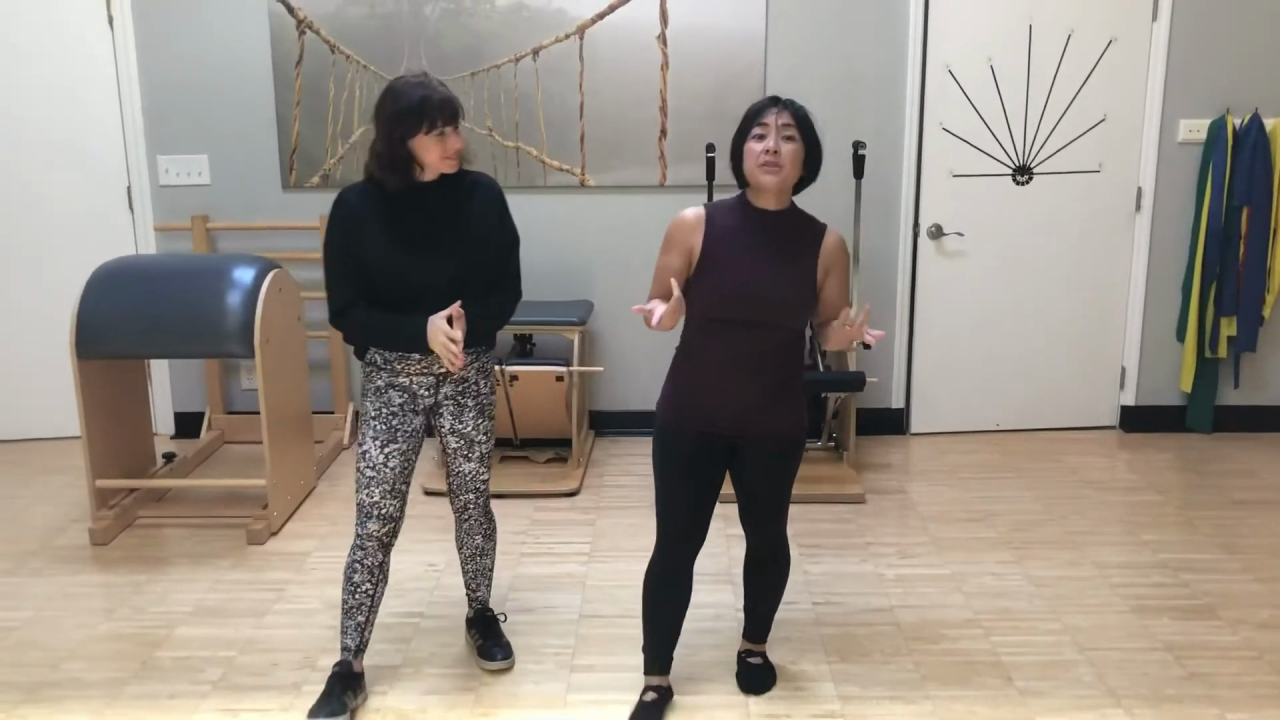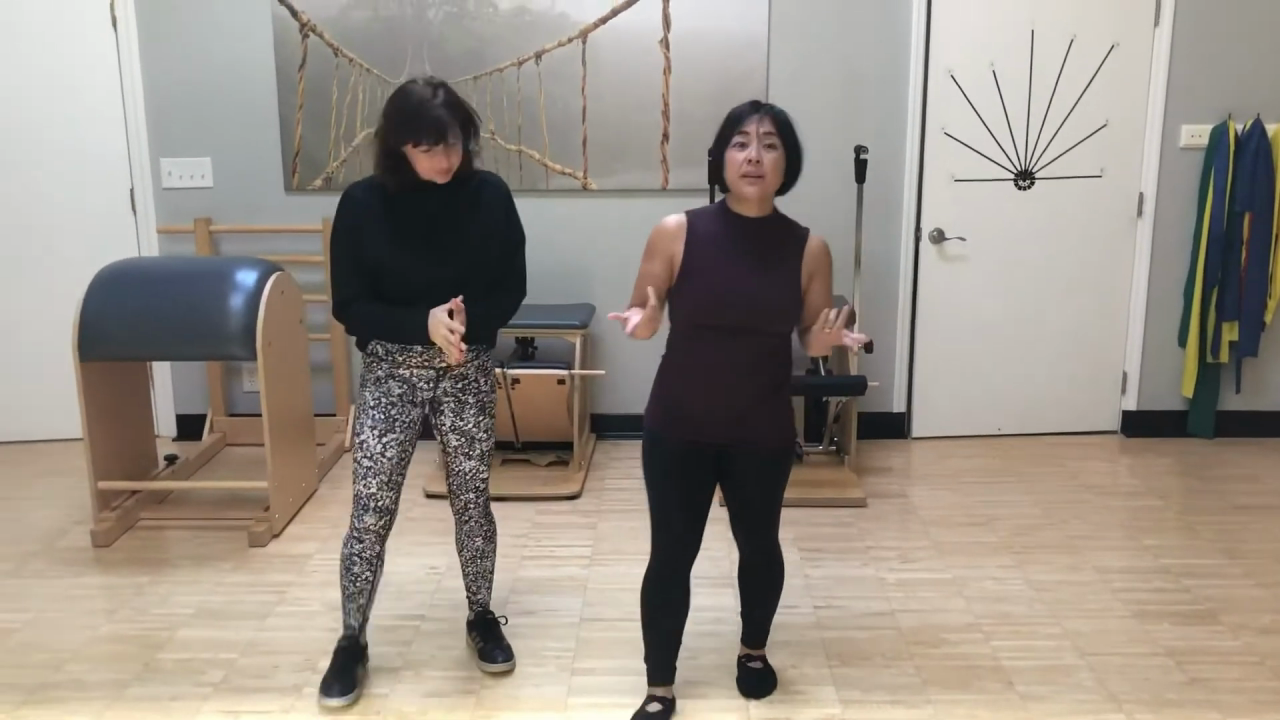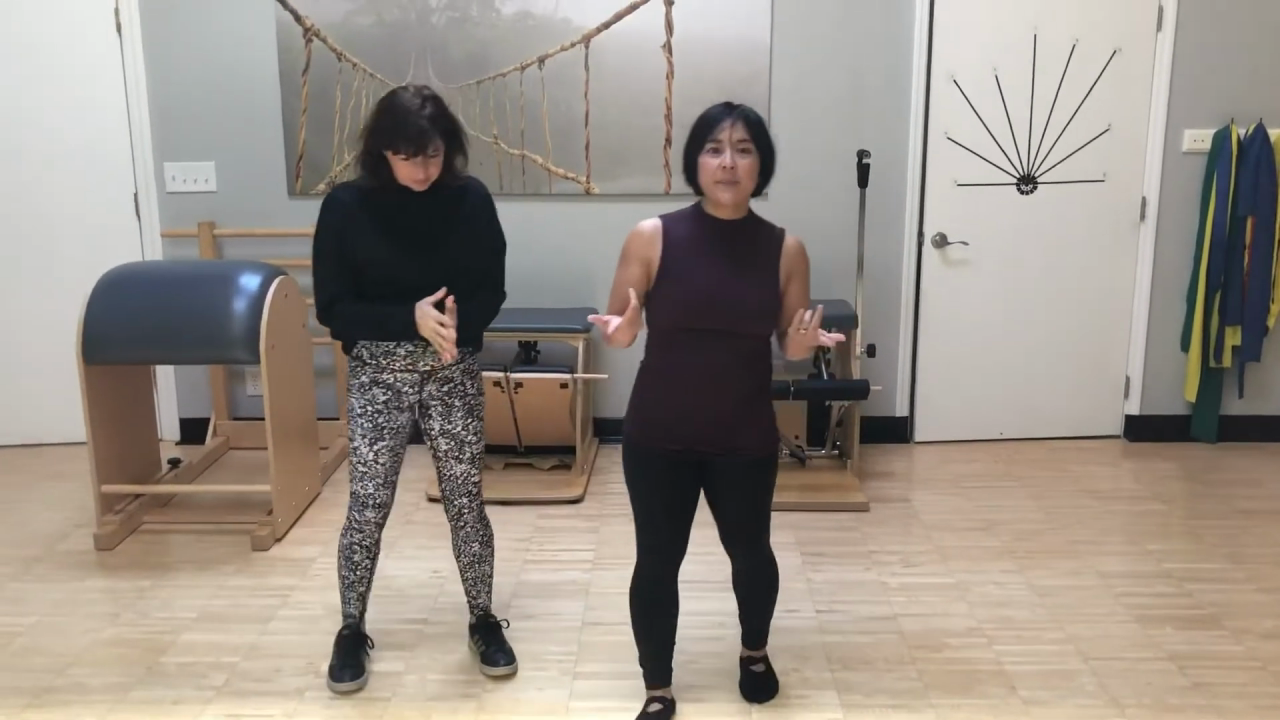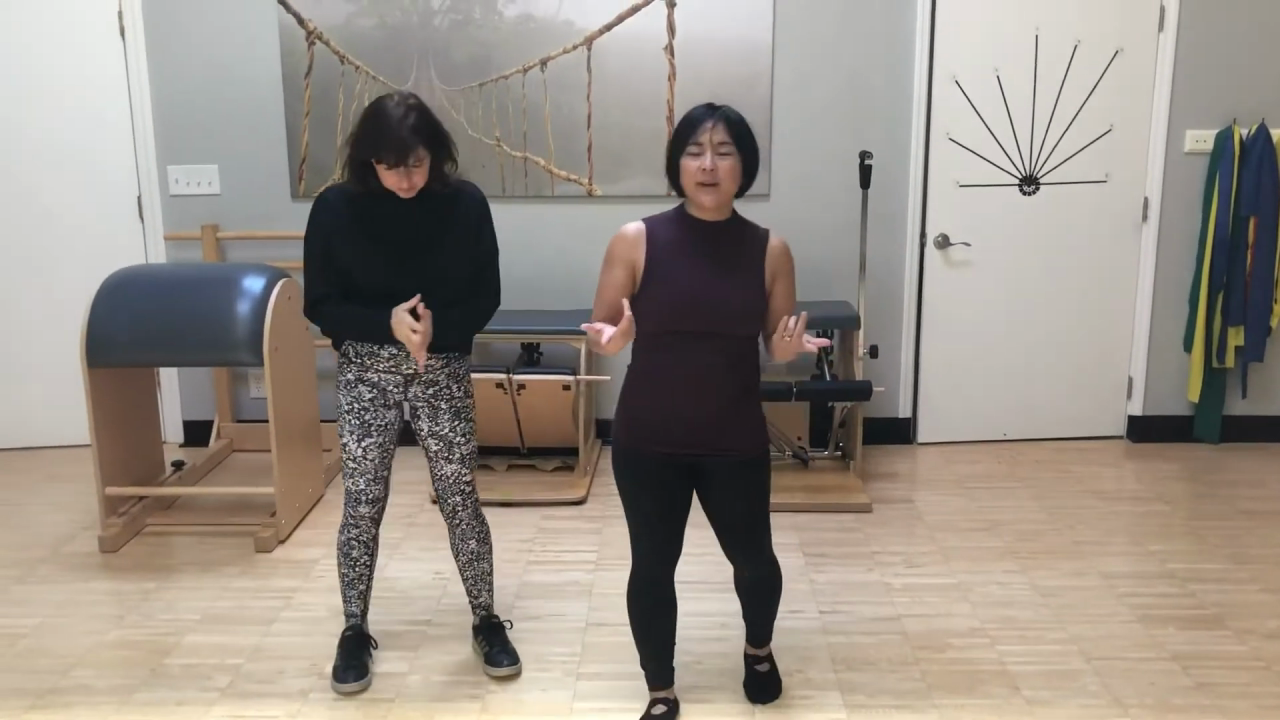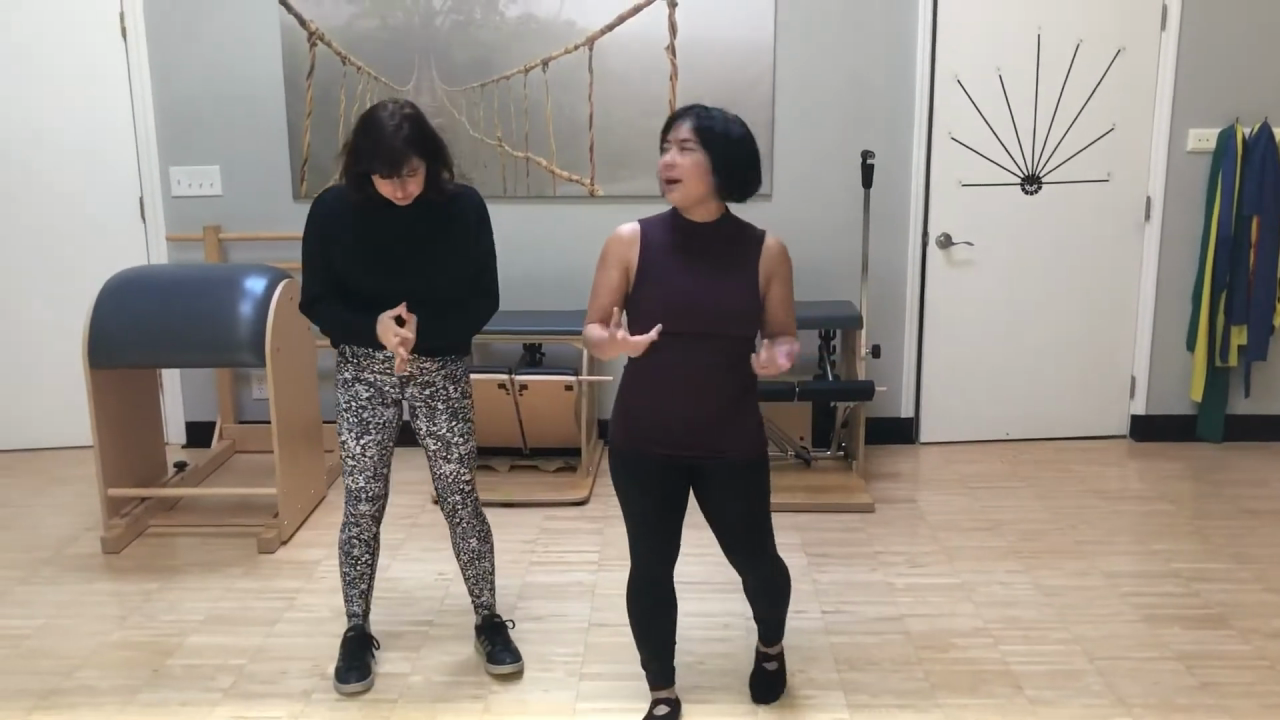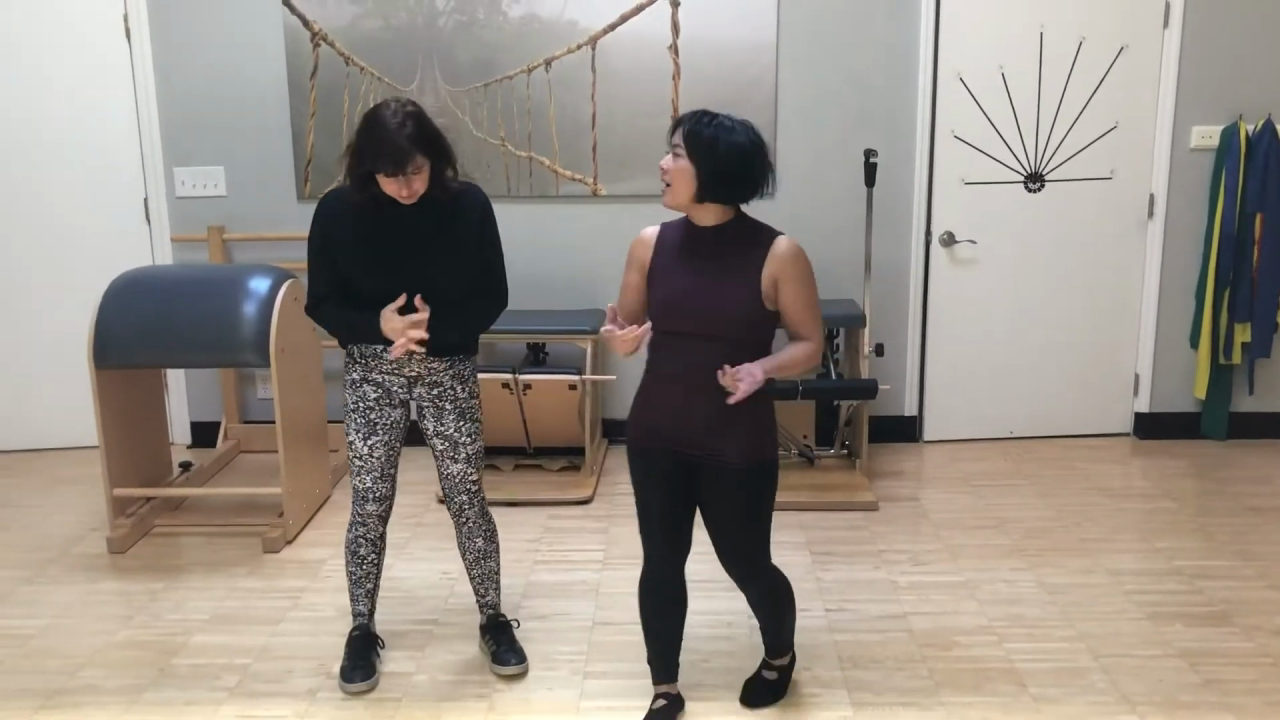
dt=0.2s
person 1, frame 1
left shoulder: (824, 244)
right shoulder: (694, 225)
left elbow: (827, 330)
right elbow: (661, 308)
left wrist: (844, 335)
right wrist: (664, 313)
left hip: (775, 424)
right hip: (689, 417)
left knee: (766, 536)
right knee: (674, 546)
left ankle: (753, 645)
person 1, frame 2
left shoulder: (808, 249)
right shoulder: (676, 233)
left elbow: (813, 336)
right elbow: (640, 317)
left wrist: (828, 338)
right wrist: (643, 323)
left hip: (764, 433)
right hip: (677, 428)
left knee: (759, 546)
right knee: (671, 555)
left ankle: (753, 649)
person 1, frame 3
left shoulder: (784, 250)
right shoulder: (651, 237)
left elbow: (791, 342)
right elbow: (616, 324)
left wrist: (805, 341)
right wrist: (620, 331)
left hip: (746, 439)
right hip: (658, 435)
left knee: (751, 554)
right knee: (657, 562)
left ankle: (755, 651)
person 1, frame 4
left shoulder: (769, 251)
right shoulder: (635, 240)
left elbow: (779, 338)
right elbow: (597, 328)
left wrist: (792, 347)
right wrist: (607, 338)
left hip: (736, 441)
right hip: (647, 439)
left knee: (753, 556)
right knee: (653, 565)
left ankle: (758, 649)
person 1, frame 5
left shoulder: (765, 251)
right shoulder: (630, 241)
left elbow: (781, 333)
right elbow: (593, 330)
left wrist: (779, 356)
right wrist: (612, 343)
left hip: (732, 442)
right hip: (644, 440)
left knee: (755, 556)
right knee: (651, 566)
left ankle: (771, 644)
person 1, frame 6
left shoulder: (777, 254)
right shoulder: (652, 244)
left elbow: (810, 343)
right elbow: (633, 325)
left wrist: (759, 370)
right wrist: (623, 337)
left hip: (739, 446)
right hip: (655, 436)
left knee: (746, 563)
right knee: (661, 561)
left ankle: (779, 657)
person 2, frame 1
left shoulder: (481, 196)
right shoulder: (358, 207)
left elbow: (507, 289)
right elbow: (346, 313)
left wrist: (467, 325)
right wrist: (422, 330)
left hip: (468, 373)
right hip: (391, 376)
left knee: (472, 501)
right knee: (375, 522)
left ankle: (481, 614)
right ankle: (348, 668)
person 2, frame 2
left shoulder: (489, 195)
right shoulder: (364, 202)
left elbow: (511, 288)
right elbow: (349, 305)
left wrist: (468, 321)
right wrist: (423, 324)
left hip: (469, 369)
right hip: (391, 369)
left knee: (471, 499)
right knee: (371, 510)
left ankle: (481, 617)
right ankle: (350, 642)
person 2, frame 3
left shoulder: (471, 201)
right shoulder: (347, 206)
left elbow: (492, 293)
right elbow: (333, 308)
left wrist: (455, 320)
right wrist: (410, 319)
left hip: (454, 370)
right hip: (376, 373)
left knee: (465, 501)
right knee: (367, 508)
left ankle: (483, 620)
right ankle: (351, 629)
person 2, frame 4
left shoulder: (465, 204)
right shoulder: (336, 207)
left elbow: (484, 298)
right elbow: (320, 304)
left wrist: (434, 326)
right wrist: (387, 322)
left hip: (442, 370)
right hip: (364, 372)
left knee: (460, 499)
right knee: (362, 506)
left ankle: (486, 620)
right ankle: (354, 630)
person 2, frame 5
left shoulder: (463, 207)
right shoulder: (333, 209)
left elbow: (482, 301)
right elbow: (316, 301)
left wrist: (423, 331)
right wrist: (374, 328)
left hip: (441, 370)
right hip: (362, 372)
left knee: (460, 499)
right knee: (362, 504)
left ankle: (488, 619)
right ankle: (357, 631)
person 2, frame 6
left shoulder: (467, 206)
right shoulder: (338, 211)
left elbow: (492, 298)
right elbow: (322, 303)
left wrist: (434, 327)
right wrist: (379, 325)
left hip: (449, 370)
right hip: (370, 372)
left knee: (467, 499)
right knee: (369, 505)
left ankle: (494, 619)
right ankle: (362, 631)
